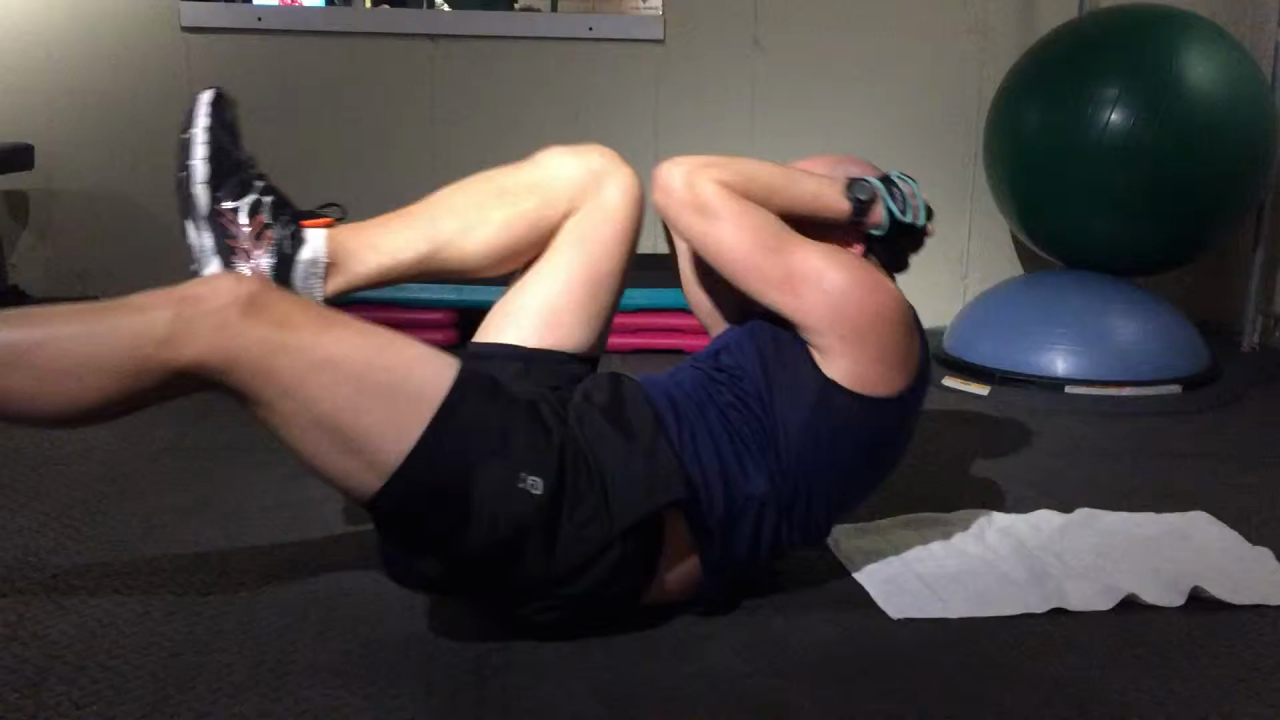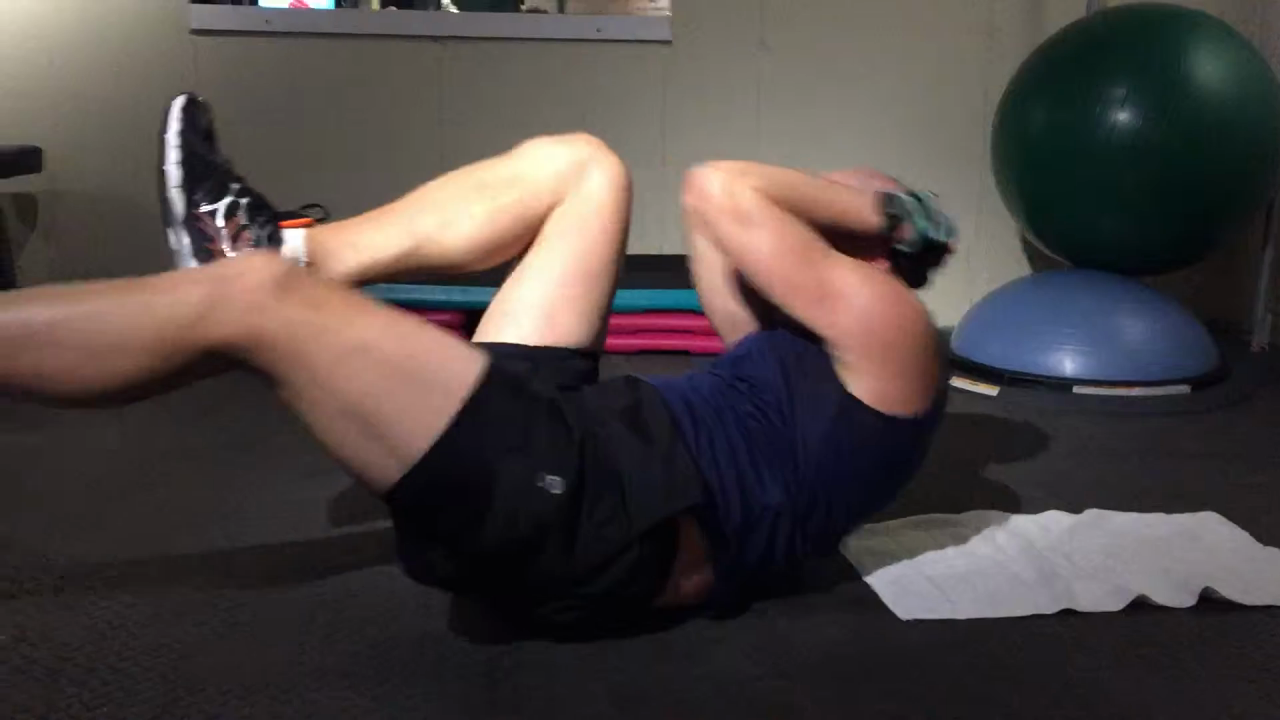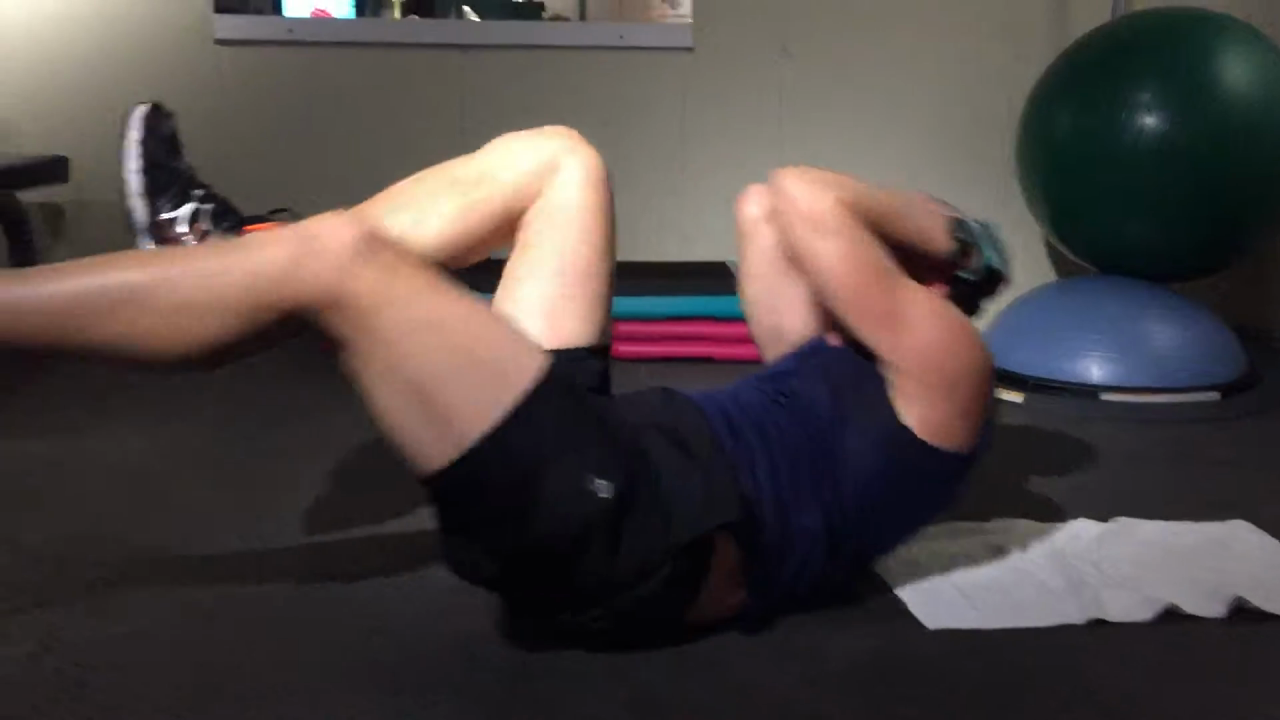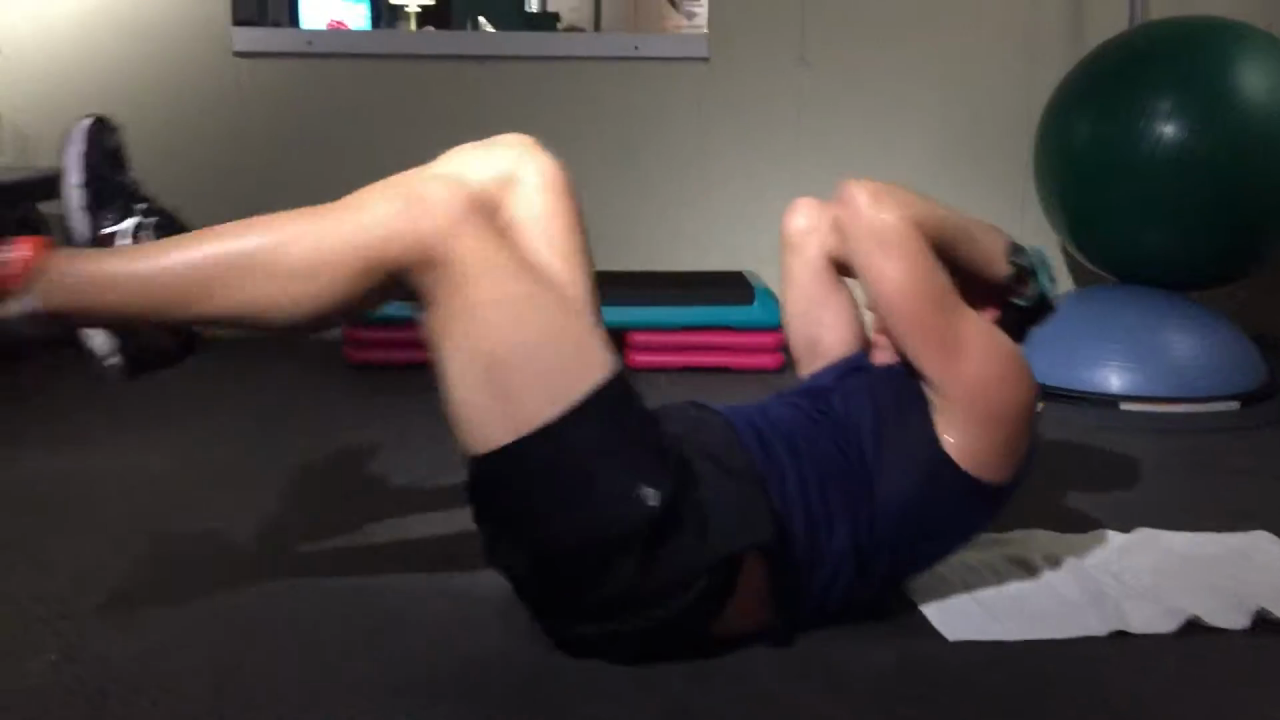
dt=0.1s
person 1, frame 1
left shoulder: (870, 315)
right shoulder: (804, 341)
left elbow: (686, 185)
right elbow: (697, 215)
left wrist: (839, 198)
right wrist: (845, 201)
left hip: (576, 516)
right hip: (559, 444)
left knee: (218, 317)
right knee: (591, 177)
right ankle: (307, 257)
person 1, frame 2
left shoulder: (891, 329)
right shoulder: (823, 352)
left elbow: (719, 191)
right elbow: (734, 221)
left wrist: (869, 208)
right wrist: (847, 208)
left hip: (592, 517)
right hip: (569, 449)
left knee: (249, 304)
right knee: (580, 166)
right ankle: (295, 254)
person 1, frame 3
left shoulder: (944, 368)
right shoulder: (837, 357)
left elbow: (804, 195)
right elbow: (763, 211)
left wrist: (931, 233)
left hip: (616, 533)
right hip: (599, 480)
left knee: (333, 265)
right knee: (556, 160)
right ankle: (214, 251)
person 1, frame 4
left shoulder: (988, 393)
right shoulder: (874, 377)
left elbow: (866, 211)
right elbow: (807, 227)
left wrist: (988, 255)
left hip: (653, 547)
right hip: (631, 493)
left knee: (442, 222)
right knee: (507, 170)
right ankle: (149, 260)
